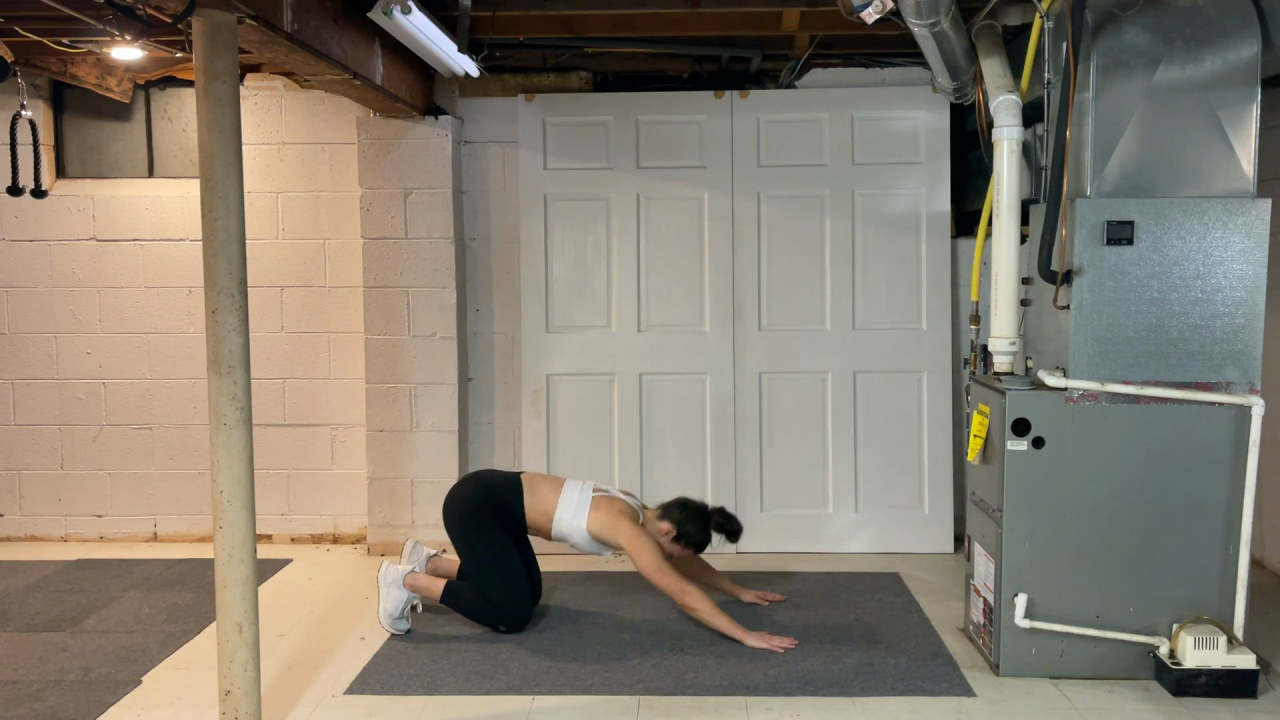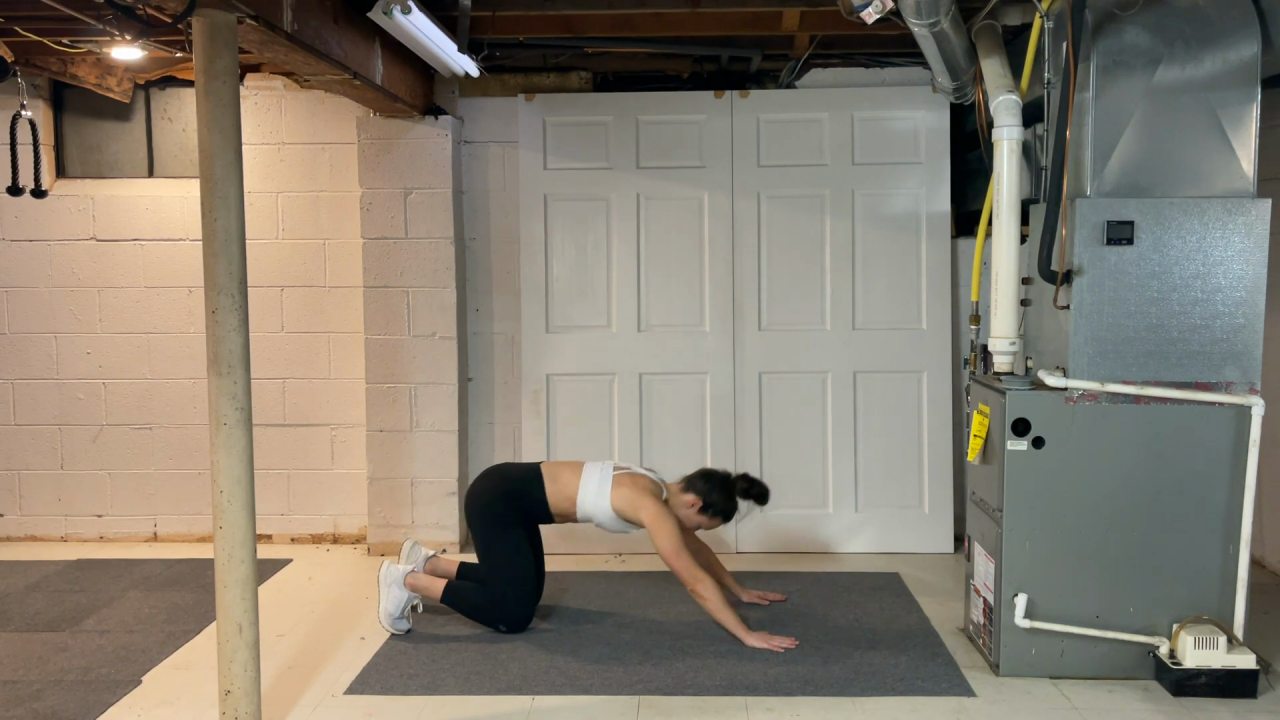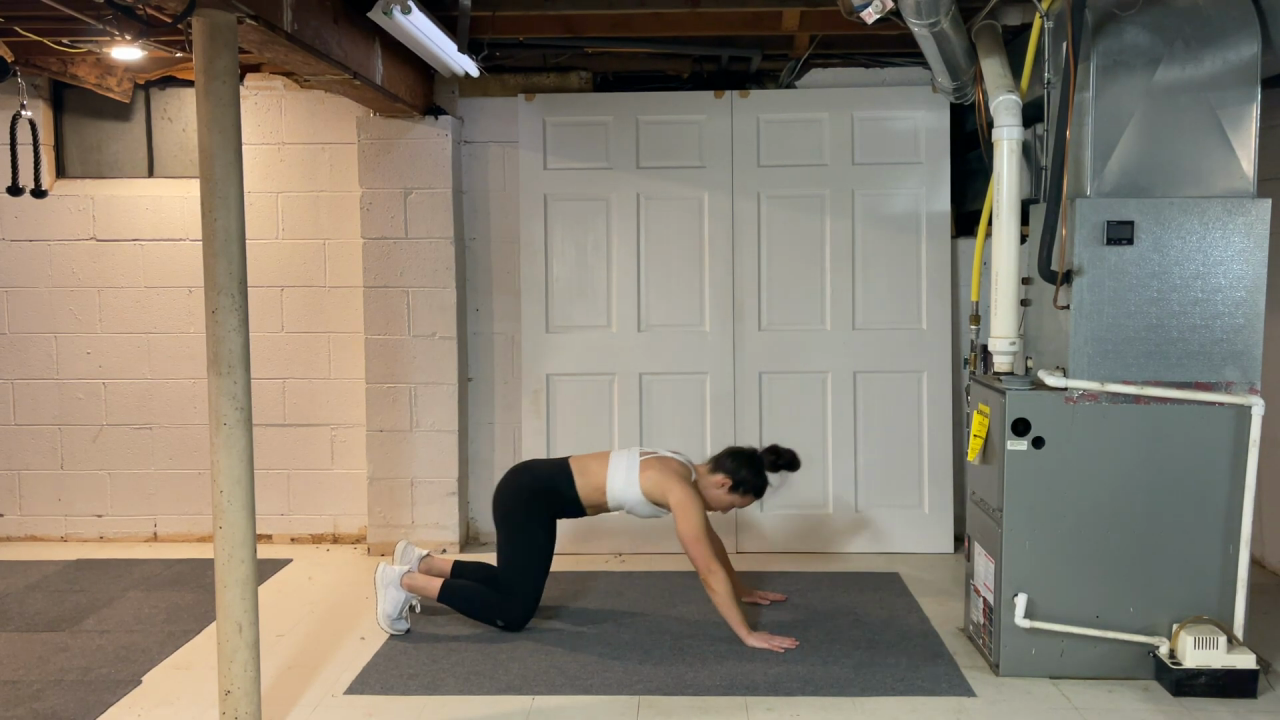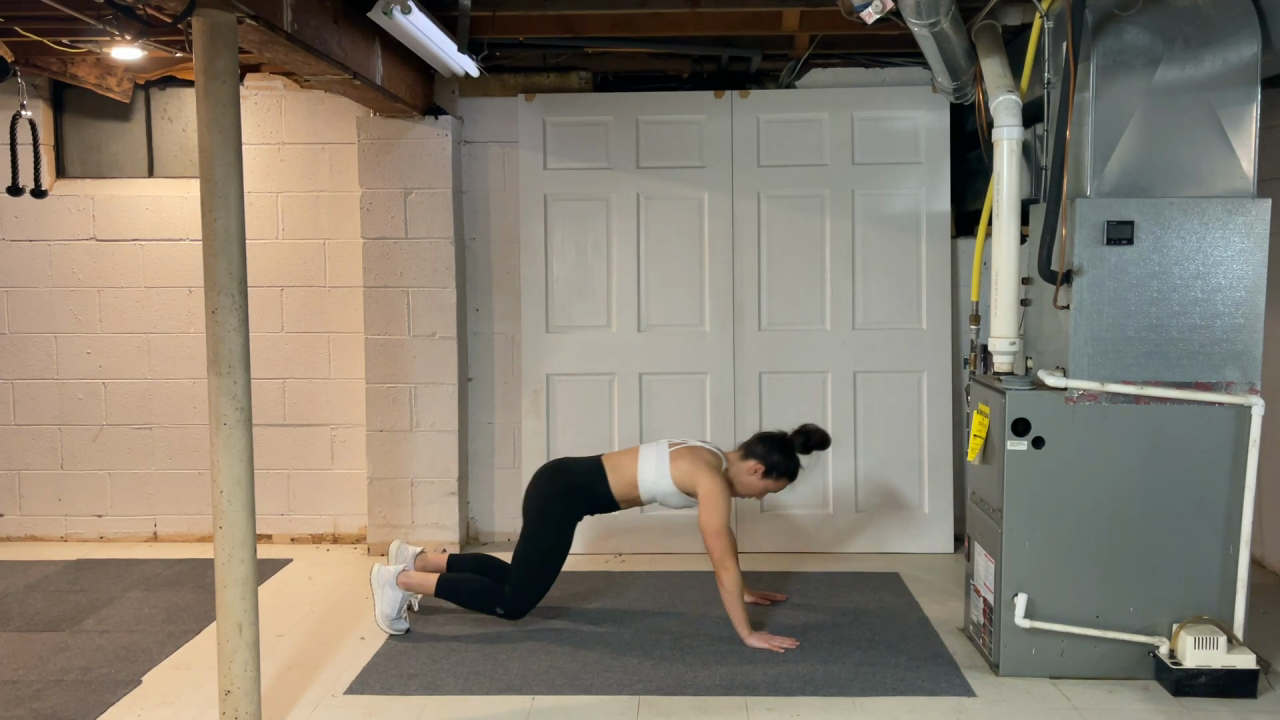
dt=0.1s
person 1, frame 1
left shoulder: (639, 514)
right shoulder: (630, 530)
left elbow: (687, 558)
right elbow: (684, 592)
left wrist: (739, 591)
right wrist: (745, 635)
left hip: (493, 498)
right hip: (475, 505)
left knee: (523, 593)
right knee: (512, 616)
left ankle: (428, 562)
right ankle: (408, 580)
person 1, frame 2
left shoulder: (657, 492)
right shoulder: (655, 507)
left elbow: (696, 551)
right elbow: (696, 581)
left wrist: (741, 591)
right wrist: (747, 634)
left hip: (511, 492)
right hip: (499, 500)
left knee: (525, 592)
right knee: (512, 616)
left ankle: (427, 562)
right ankle: (409, 580)
person 1, frame 3
left shoulder: (688, 473)
right shoulder: (682, 490)
left elbow: (710, 541)
right elbow: (710, 570)
left wrist: (742, 591)
right wrist: (747, 634)
left hip: (538, 487)
right hip: (529, 494)
left knee: (516, 584)
right knee: (512, 615)
left ankle: (421, 562)
right ankle: (404, 584)
person 1, frame 4
left shoulder: (716, 461)
right shoulder: (712, 478)
left elbow: (722, 536)
right elbow: (724, 563)
left wrist: (746, 591)
right wrist: (749, 634)
left hip: (565, 484)
right hip: (564, 493)
left knee: (521, 576)
right knee: (514, 601)
left ankle: (416, 558)
right ankle: (402, 580)
